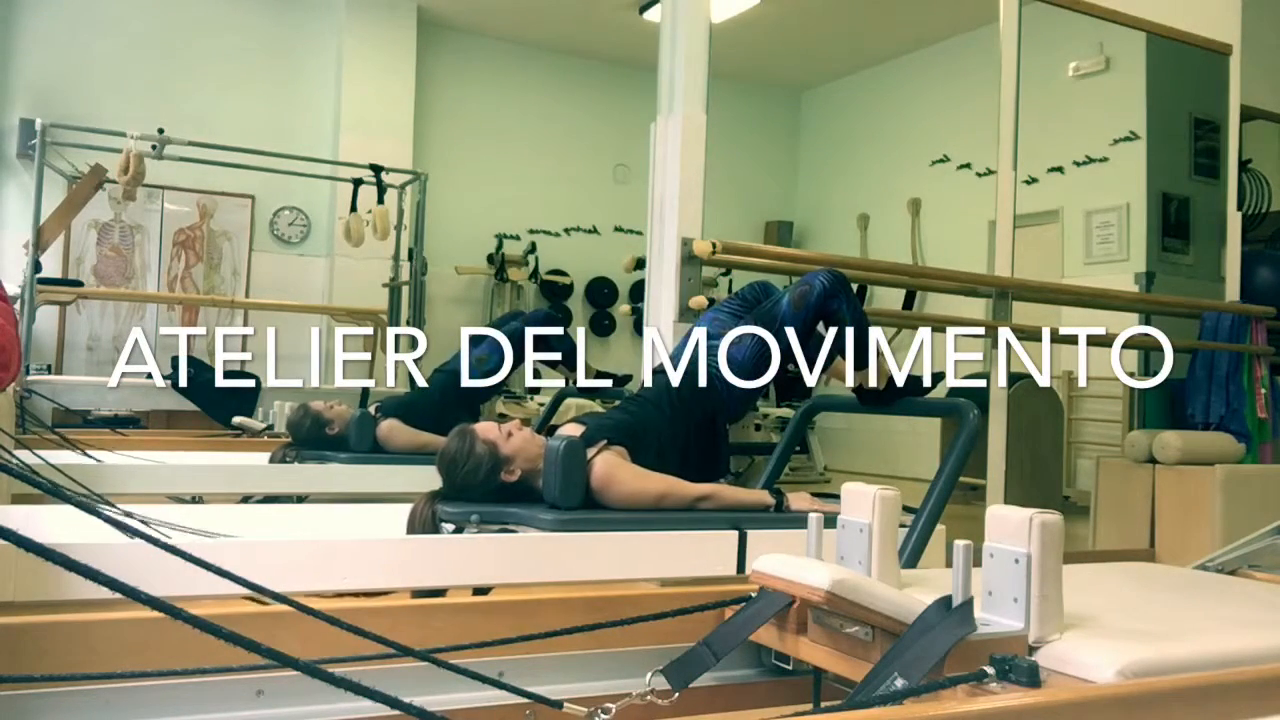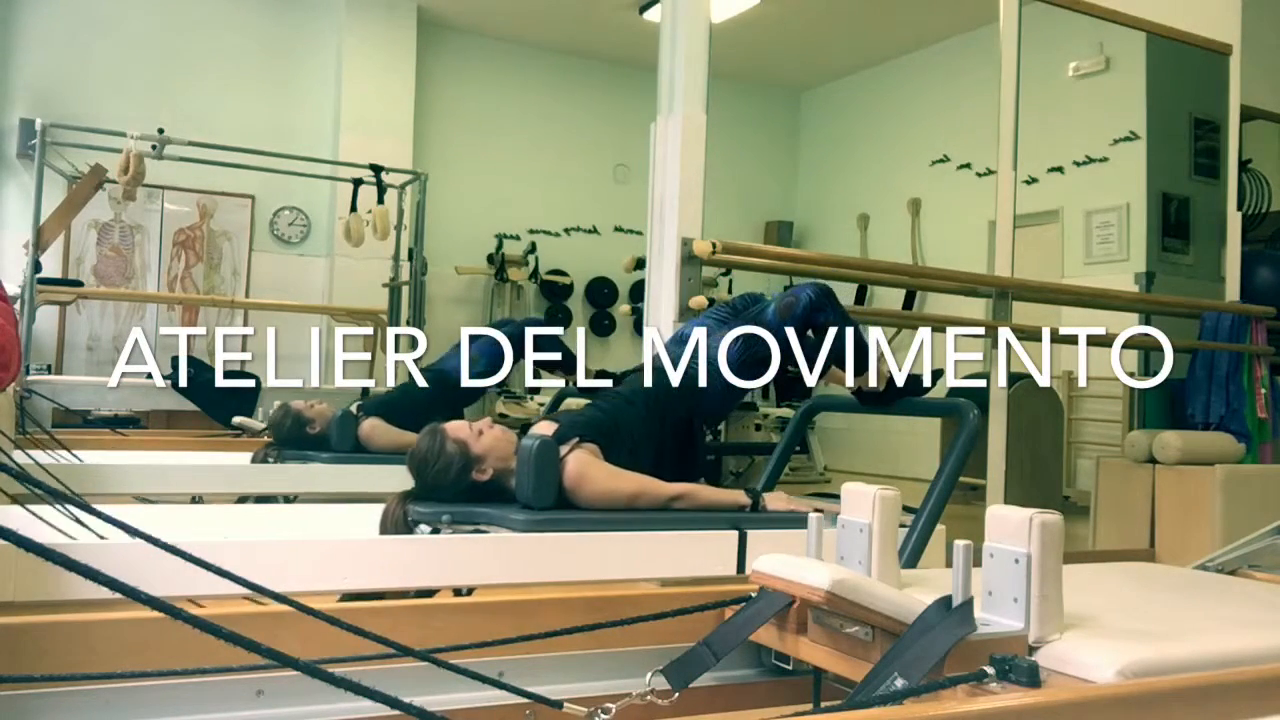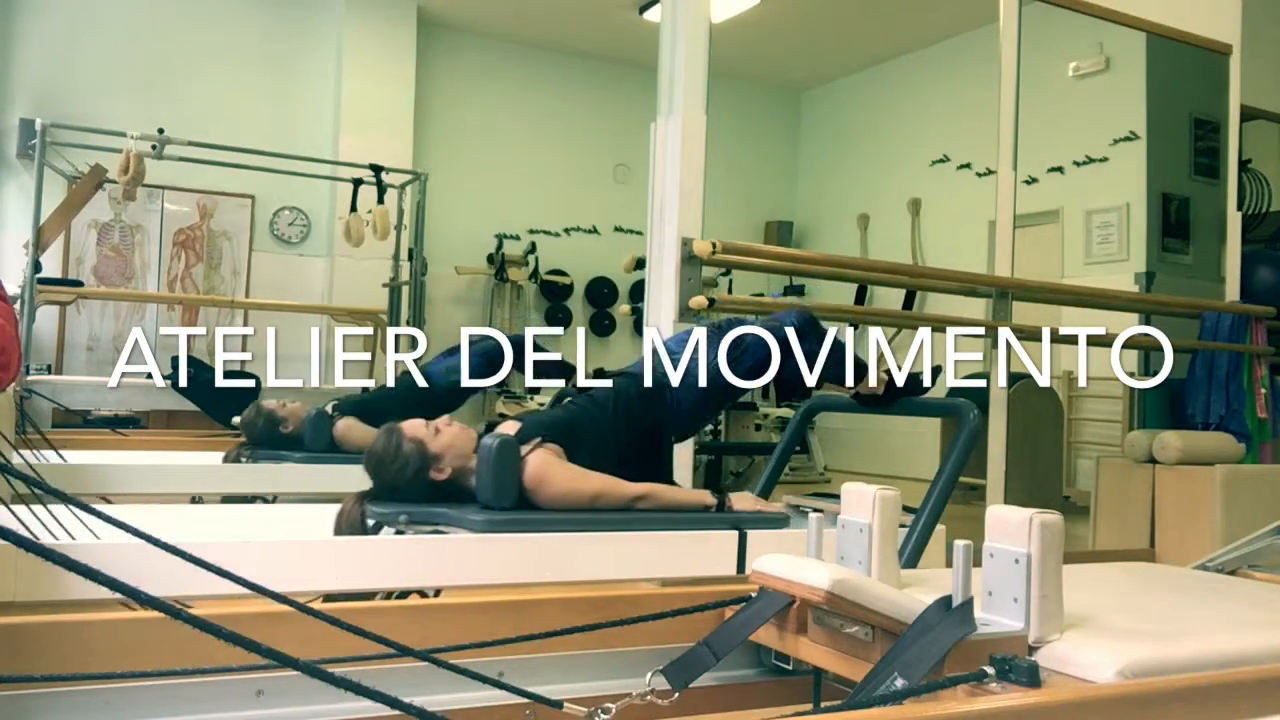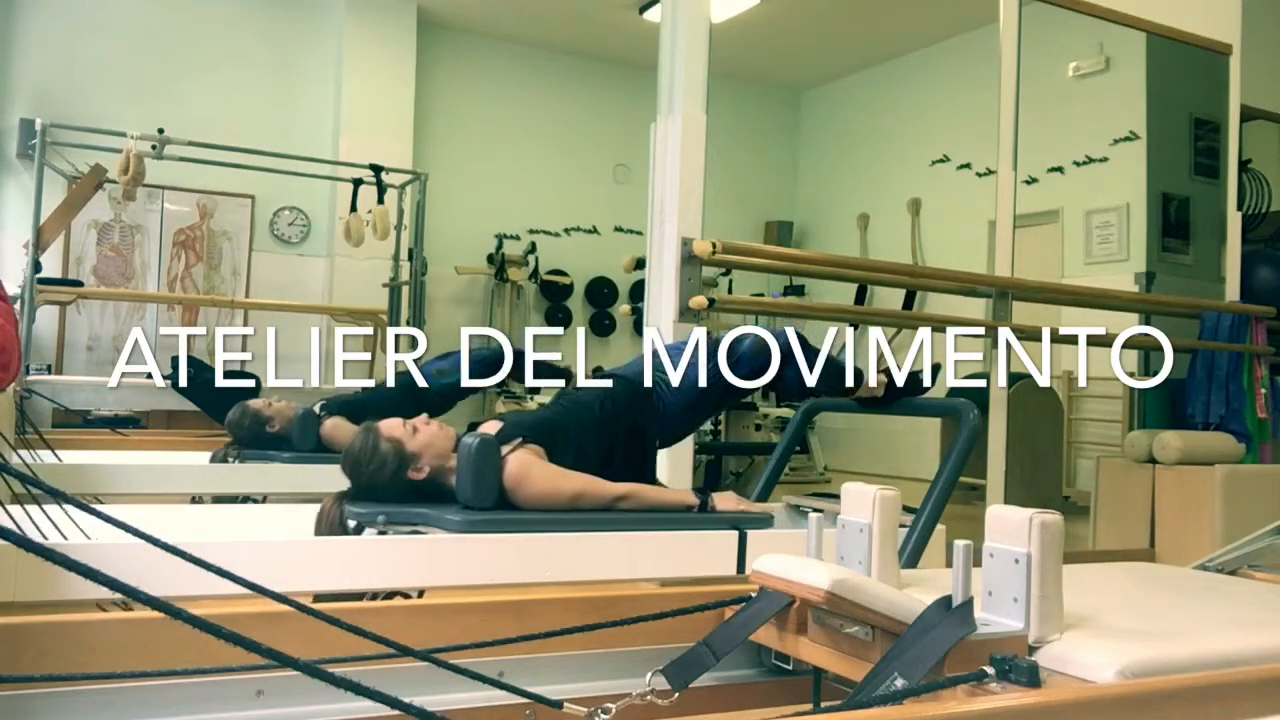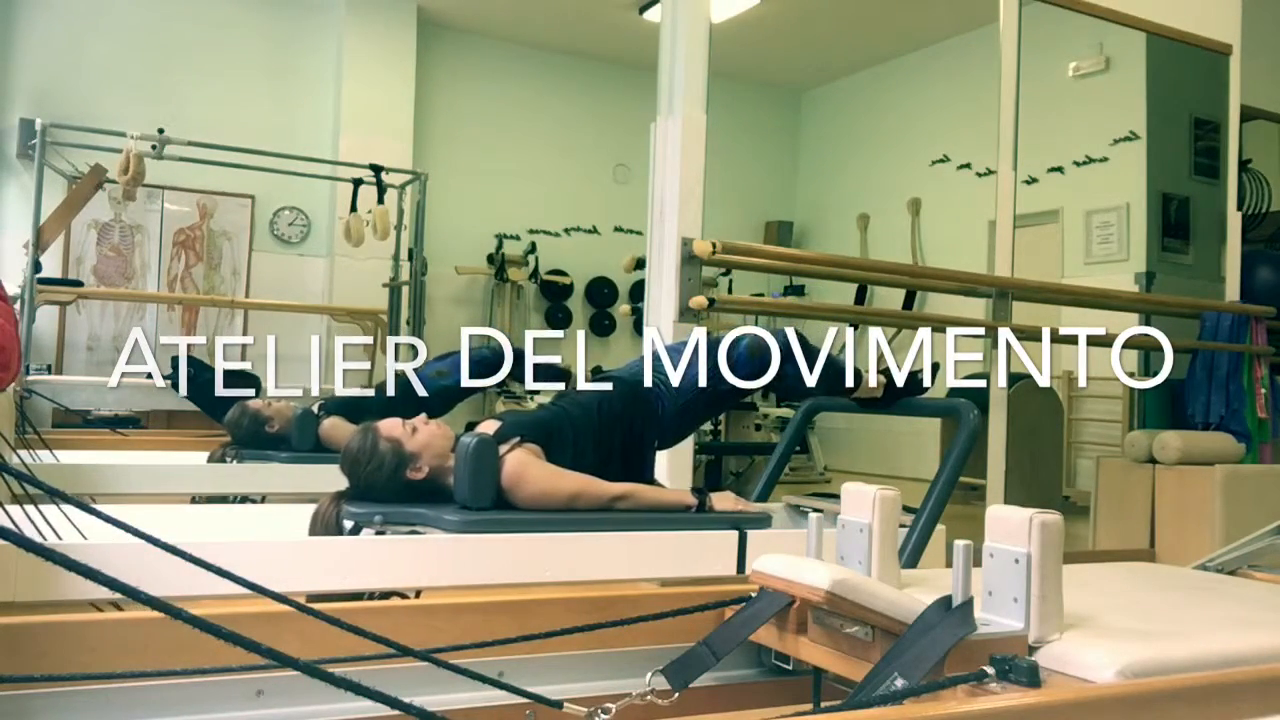
dt=0.4s
person 1, frame 1
right shoulder: (598, 477)
right elbow: (698, 495)
right wrist: (783, 501)
left hip: (675, 384)
left knee: (763, 294)
right knee: (824, 286)
left ankle: (855, 379)
right ankle: (874, 382)
person 1, frame 2
right shoulder: (574, 477)
right elbow: (674, 495)
right wrist: (760, 501)
left hip: (653, 385)
left knee: (754, 305)
right knee: (809, 300)
left ankle: (843, 377)
right ankle: (871, 382)
person 1, frame 3
right shoulder: (535, 477)
right elbow: (637, 495)
right wrist: (725, 501)
left hip: (627, 390)
right hip: (657, 406)
left knee: (735, 330)
right knee: (789, 328)
left ankle: (852, 382)
right ankle: (872, 384)
person 1, frame 4
right shoulder: (513, 478)
right elbow: (618, 495)
right wrist: (707, 502)
left hip: (613, 394)
right hip: (643, 408)
left knee: (759, 348)
right knee: (769, 349)
left ankle: (863, 384)
right ankle: (874, 387)
person 1, frame 5
right shoulder: (511, 477)
right elbow: (615, 496)
right wrist: (704, 502)
left hip: (611, 395)
right hip: (643, 411)
left knee: (752, 347)
right knee: (764, 350)
left ankle: (860, 385)
right ankle: (870, 387)
person 2, frame 1
right shoulder: (385, 434)
right elbow: (450, 445)
left hip: (448, 382)
left knee: (518, 319)
right knee: (541, 321)
left ankle: (581, 376)
right ankle: (591, 378)
person 2, frame 2
right shoulder: (366, 432)
left hip: (432, 382)
left knee: (507, 327)
right knee: (529, 329)
left ankle: (571, 373)
right ankle: (585, 377)
person 2, frame 3
right shoulder: (340, 432)
left hip: (414, 384)
left knee: (490, 342)
right knee: (510, 345)
left ankle: (568, 377)
right ankle: (576, 379)
person 2, frame 4
right shoulder: (326, 431)
left hip: (406, 387)
right hip: (419, 394)
left knee: (486, 353)
right knee: (499, 356)
left ankle: (562, 379)
right ankle: (572, 381)
person 2, frame 5
right shoulder: (325, 430)
left hip: (404, 387)
left knee: (488, 353)
right knee: (497, 356)
left ankle: (561, 379)
right ankle: (569, 382)
